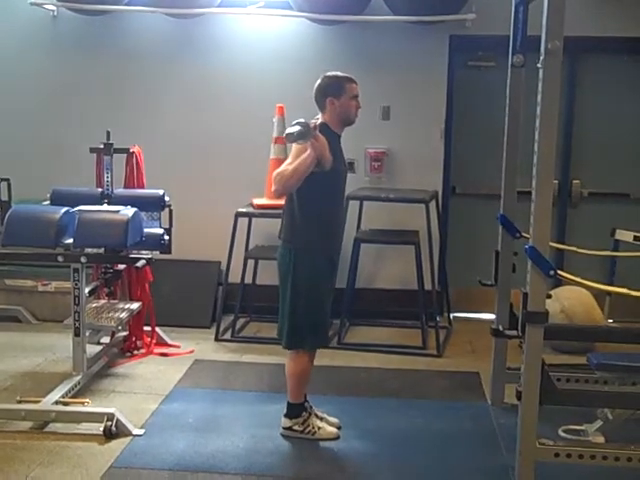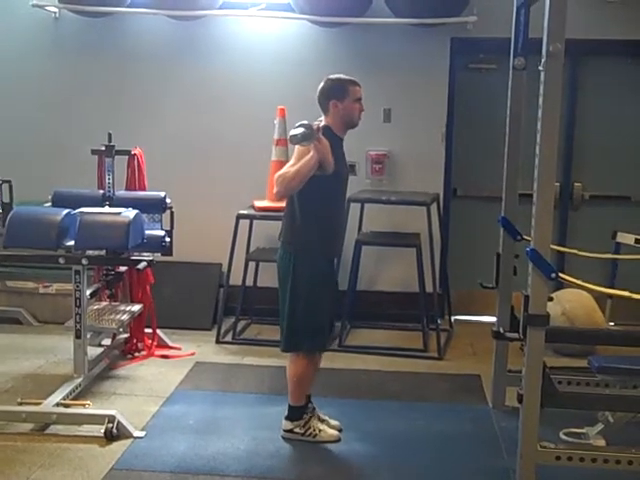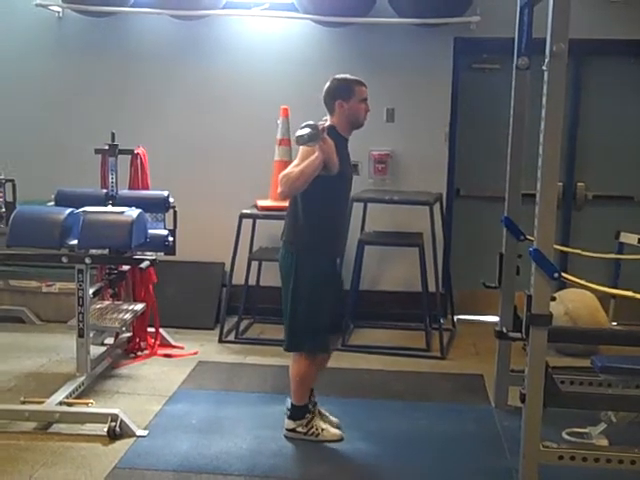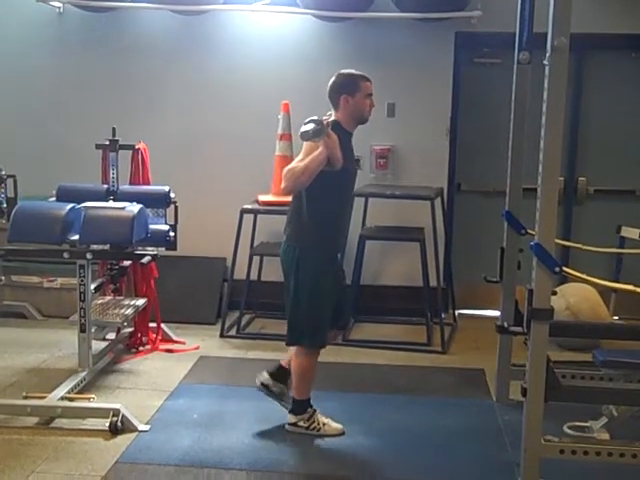
dt=0.2s
person 1, frame 1
left shoulder: (331, 140)
right shoulder: (317, 140)
right elbow: (280, 186)
right wrist: (312, 153)
left hip: (318, 251)
right hip: (303, 253)
left knee: (311, 336)
right knee: (302, 339)
left ankle: (301, 406)
right ankle: (294, 417)
person 1, frame 2
left shoulder: (334, 143)
right shoulder: (319, 143)
right elbow: (281, 188)
right wrist: (315, 156)
left hip: (319, 254)
right hip: (303, 255)
left knee: (317, 339)
right knee: (303, 342)
left ankle: (305, 407)
right ankle: (295, 420)
person 1, frame 3
left shoulder: (338, 143)
right shoulder: (323, 143)
right elbow: (285, 188)
right wrist: (319, 156)
left hip: (322, 254)
right hip: (305, 255)
left knee: (328, 334)
right knee: (308, 341)
left ankle: (305, 402)
right ankle: (298, 419)
person 1, frame 4
left shoulder: (343, 138)
right shoulder: (327, 138)
right elbow: (289, 183)
right wrist: (323, 151)
left hip: (322, 249)
right hip: (307, 250)
left knee: (332, 326)
right knee: (310, 335)
left ankle: (278, 377)
right ankle: (299, 414)
